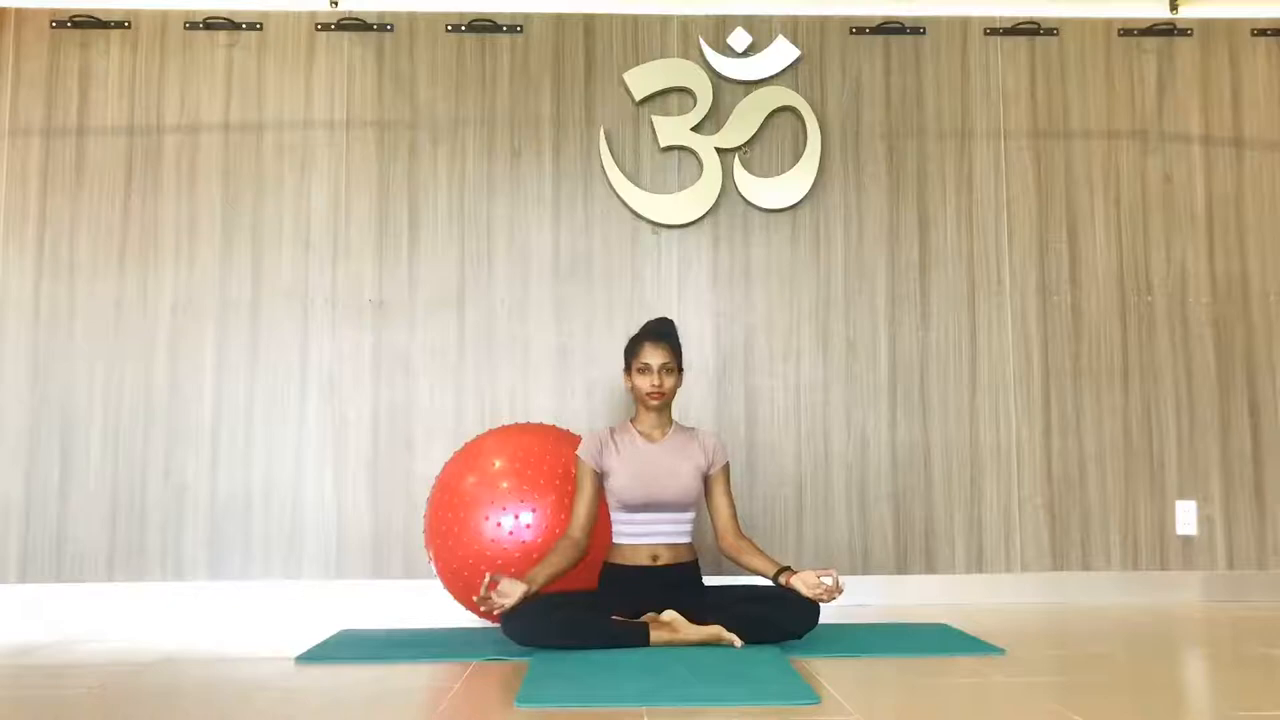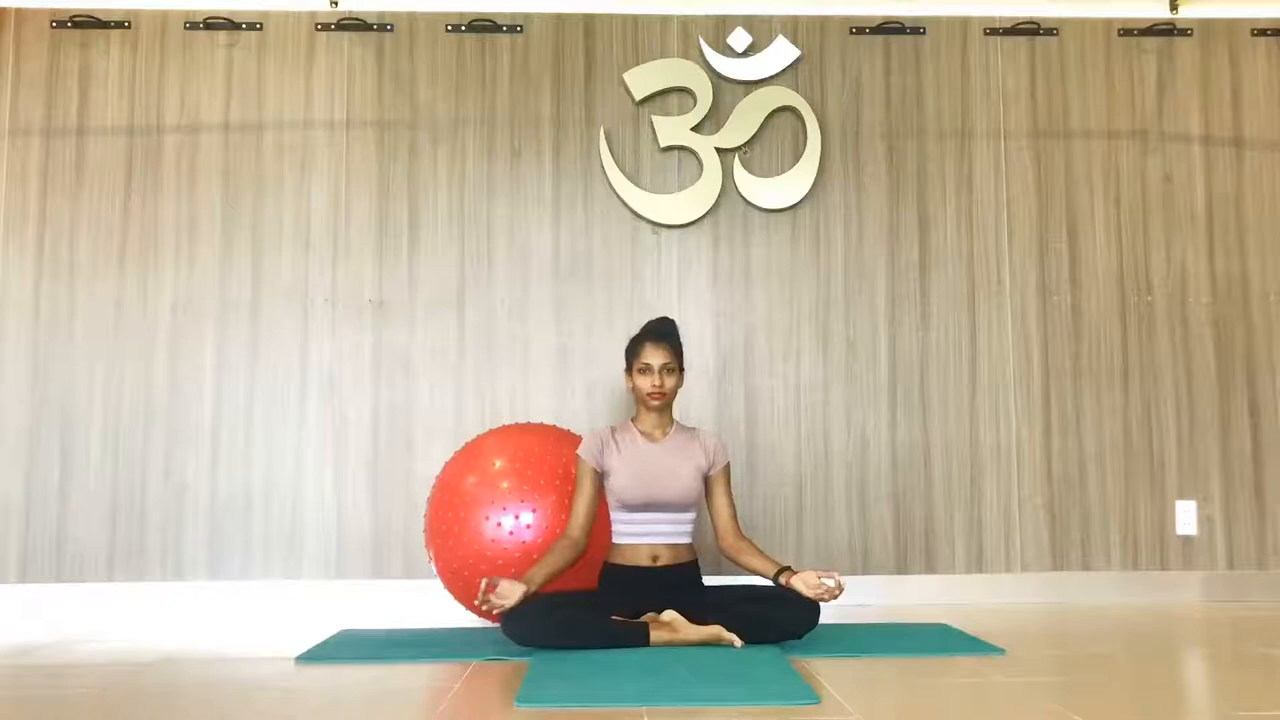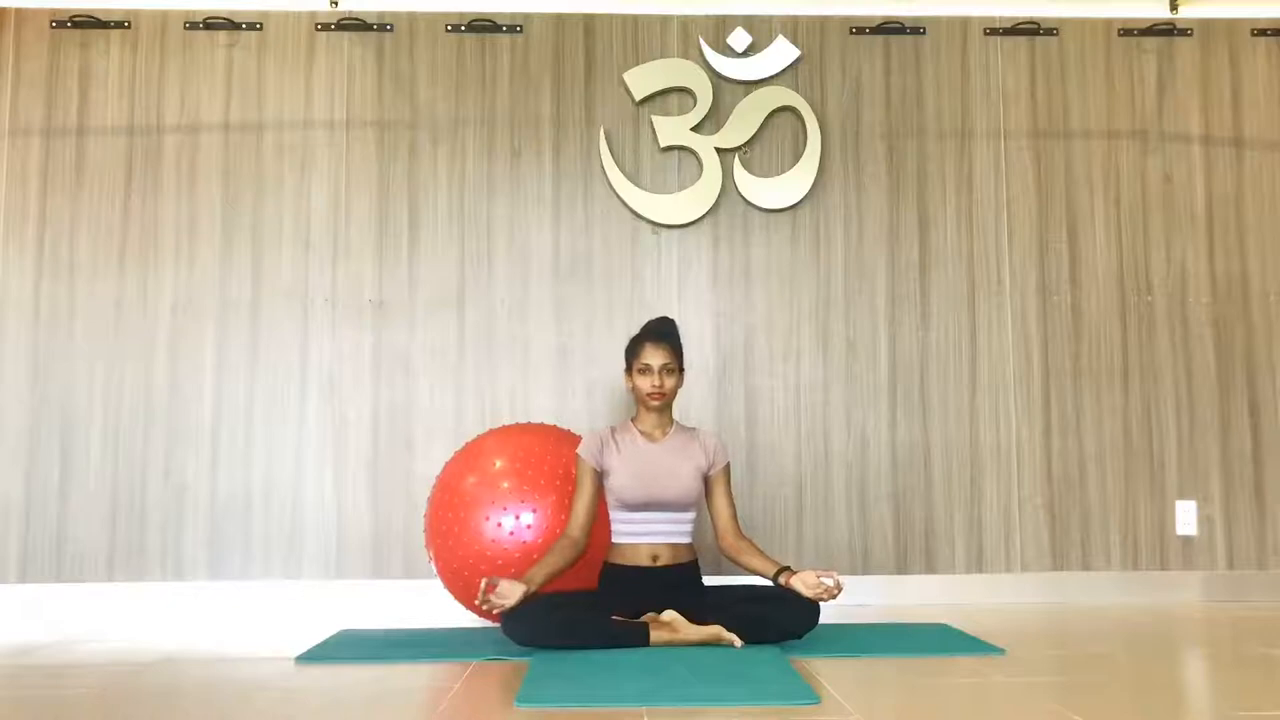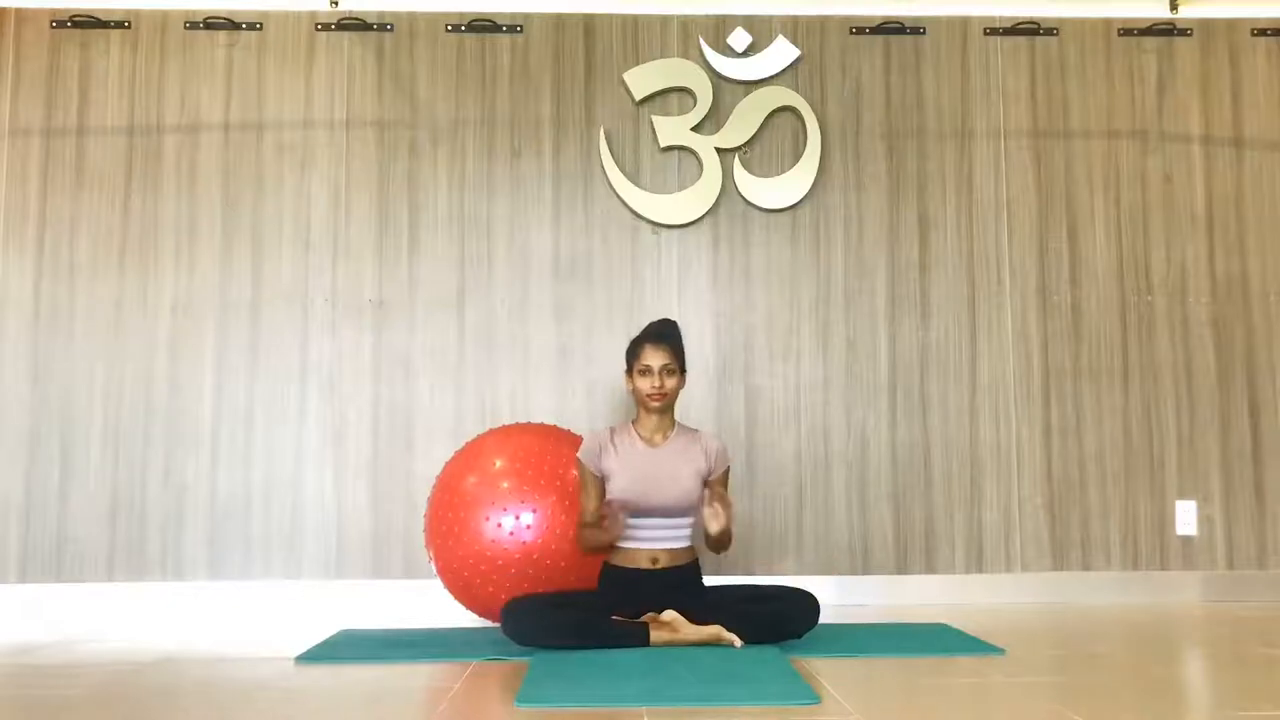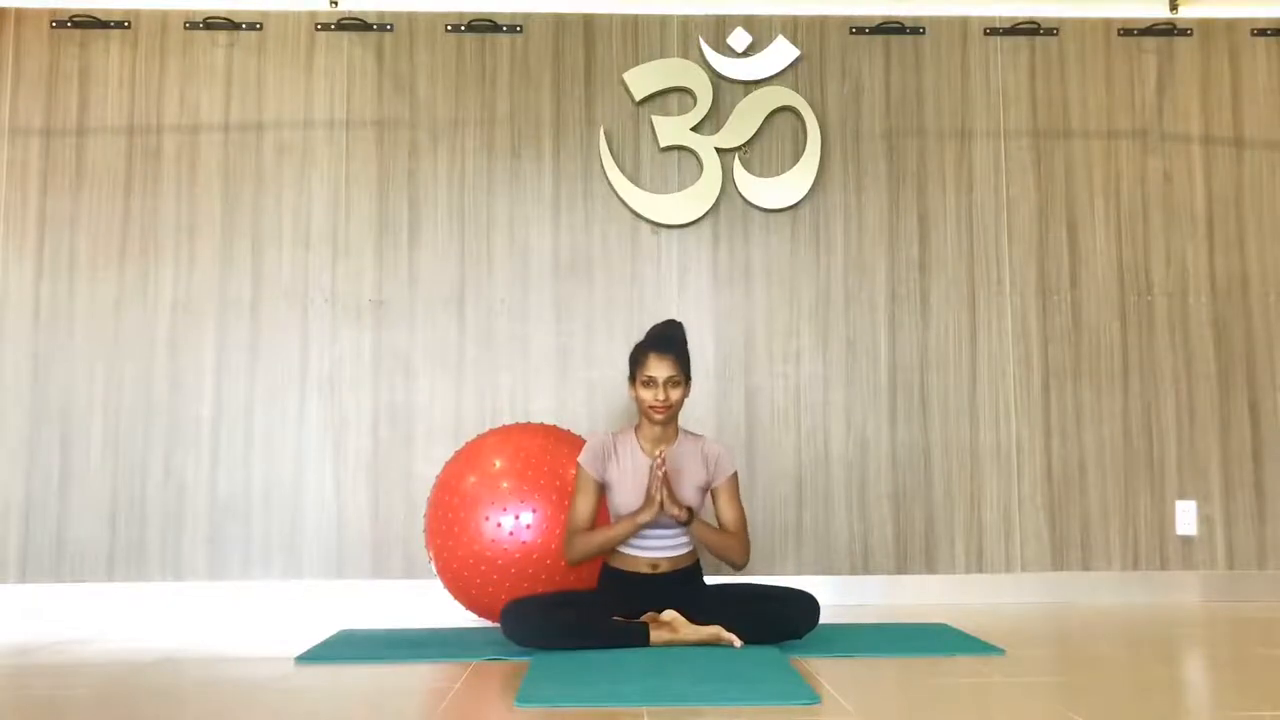
dt=0.4s
person 1, frame 1
left shoulder: (705, 446)
right shoulder: (599, 444)
left elbow: (730, 536)
right elbow: (576, 537)
left wrist: (788, 576)
right wrist: (527, 584)
left hip: (687, 588)
right hip: (618, 588)
left knee: (799, 608)
right knee: (521, 618)
right ankle: (679, 632)
person 1, frame 2
left shoulder: (706, 446)
right shoulder: (600, 444)
left elbow: (730, 537)
right elbow: (574, 536)
left wrist: (787, 576)
right wrist: (526, 585)
left hip: (686, 588)
right hip: (619, 588)
left knee: (799, 609)
right knee: (521, 620)
right ankle: (681, 631)
person 1, frame 3
left shoulder: (706, 446)
right shoulder: (600, 444)
left elbow: (730, 537)
right elbow: (574, 536)
left wrist: (786, 575)
right wrist: (526, 584)
left hip: (687, 588)
right hip: (618, 588)
left knee: (800, 609)
right knee: (521, 619)
left ankle: (636, 629)
right ankle: (677, 632)
person 1, frame 4
left shoulder: (708, 448)
right shoulder: (600, 445)
left elbow: (718, 544)
right elbow: (587, 533)
left wrist: (717, 531)
right wrist: (608, 531)
left hip: (687, 588)
right hip: (619, 588)
left knee: (802, 608)
right knee: (518, 617)
left ankle: (637, 627)
right ankle: (681, 632)
person 1, frame 5
left shoulder: (710, 454)
right shoulder: (602, 450)
left elbow: (739, 555)
right elbow: (573, 549)
left wrist: (682, 512)
right wrist: (643, 513)
left hip: (687, 589)
right hip: (619, 590)
left knee: (802, 608)
right knee: (518, 618)
left ankle: (639, 627)
right ankle: (673, 631)
